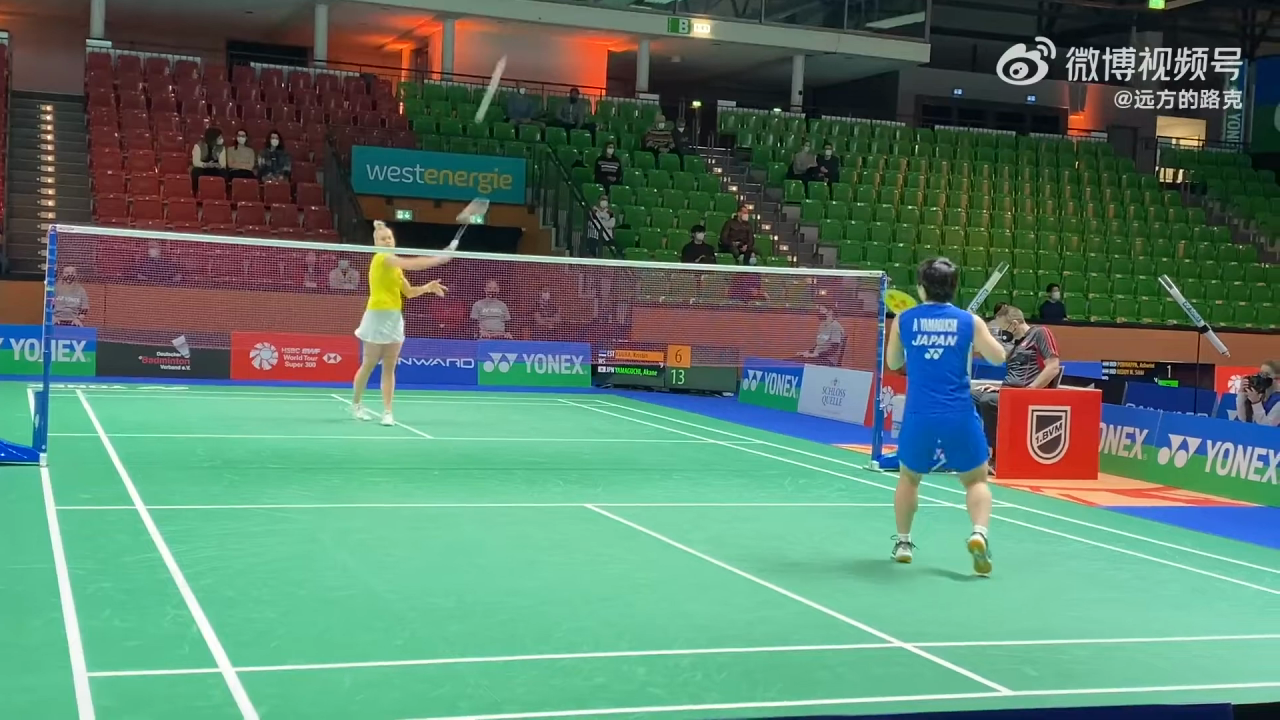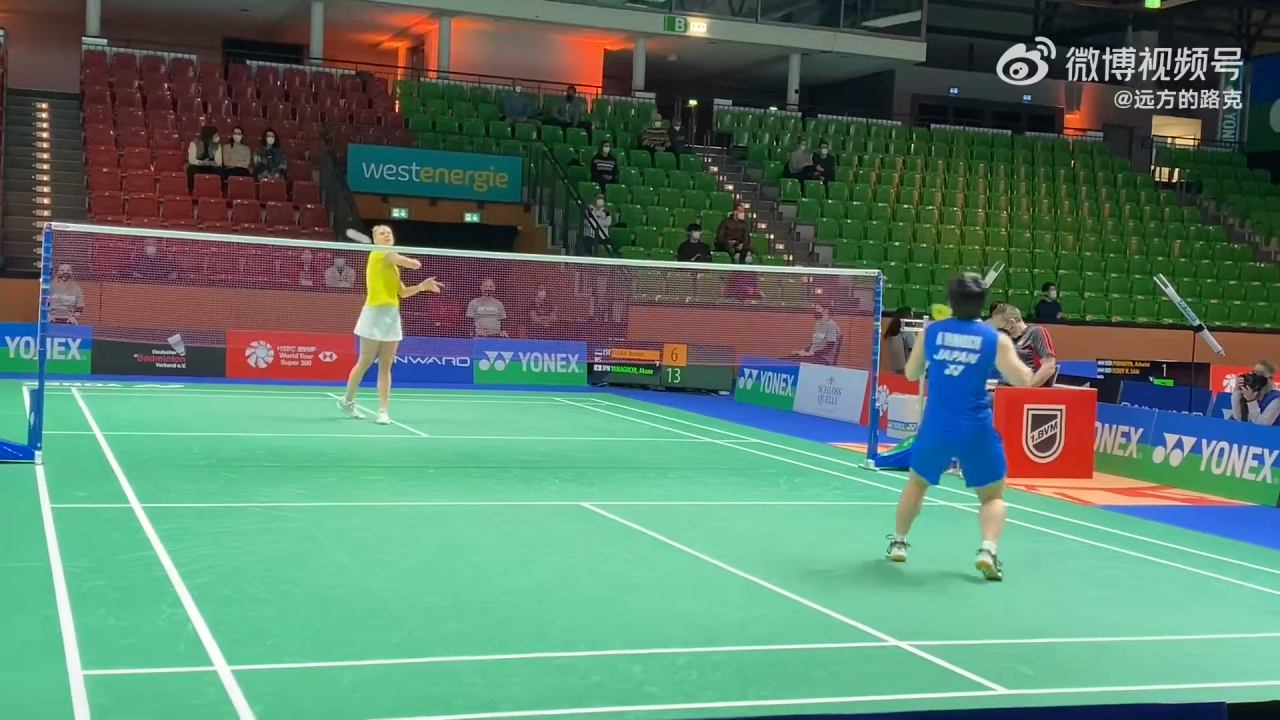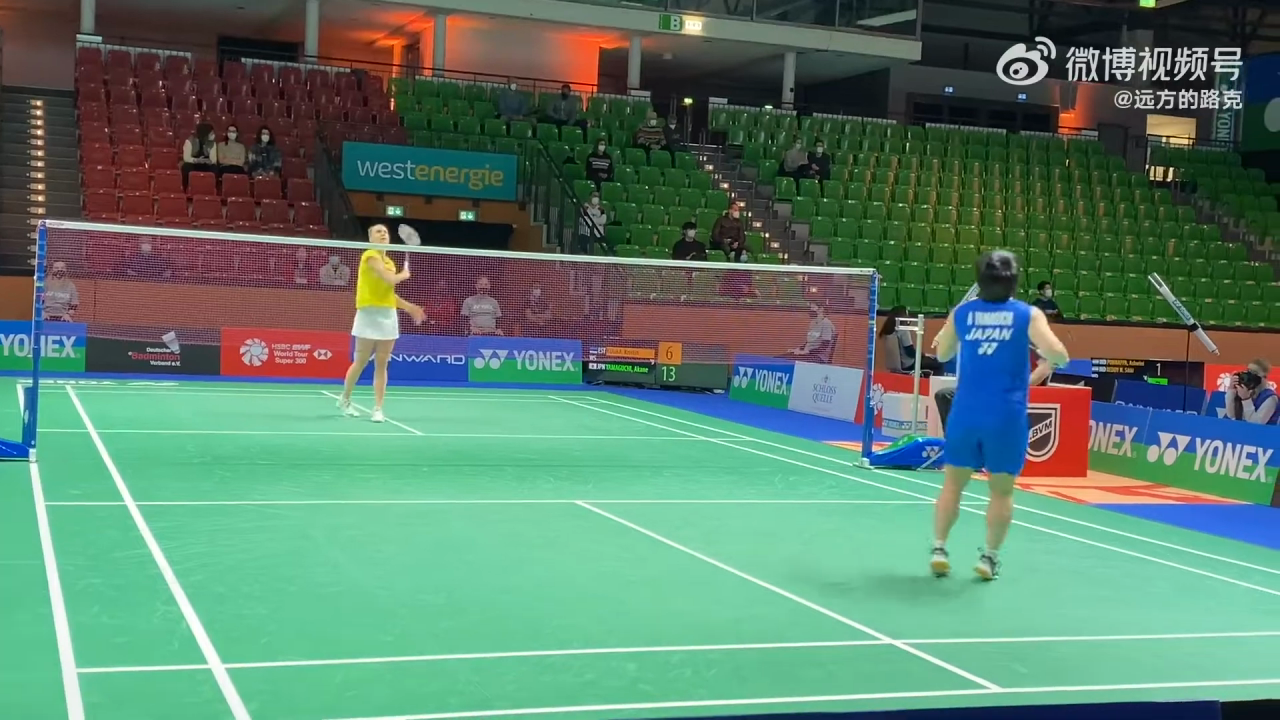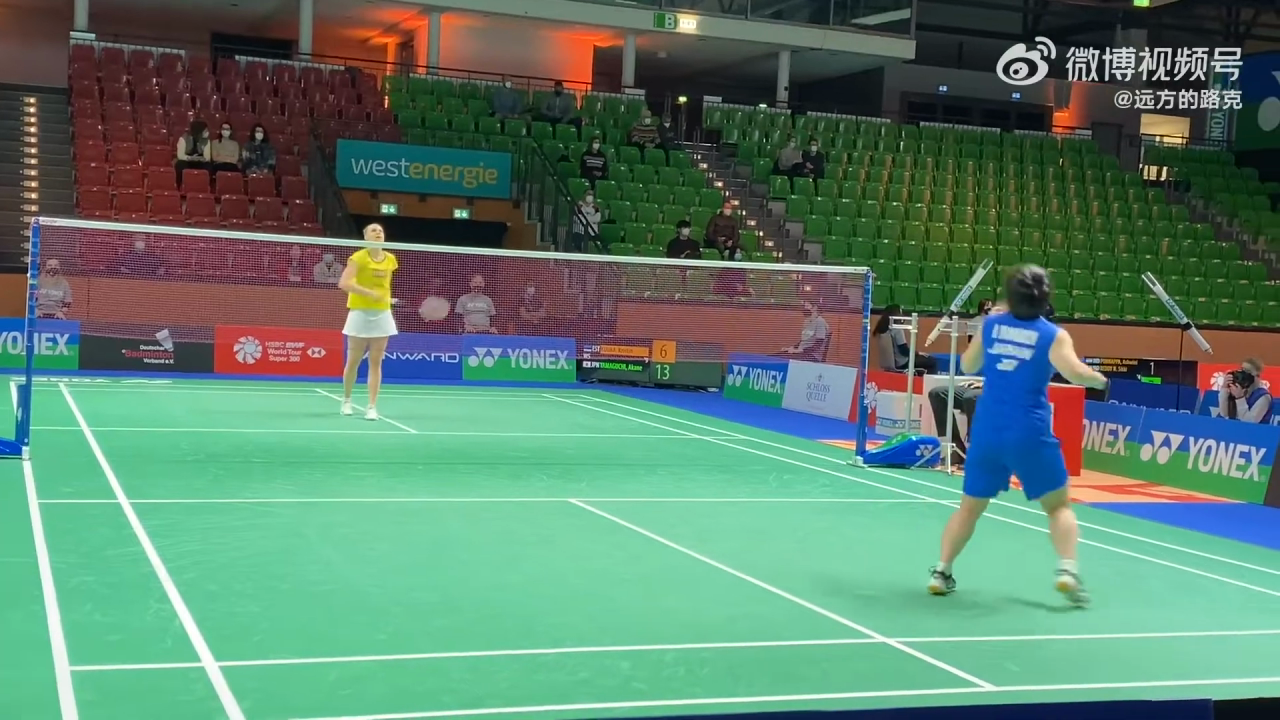
dt=0.2s
person 1, frame 1
left shoulder: (905, 319)
right shoulder: (969, 321)
left elbow: (893, 363)
right elbow: (998, 356)
right wrist: (977, 340)
left hip: (919, 413)
right hip: (958, 414)
left knee: (909, 478)
right knee: (977, 480)
left ankle: (903, 542)
right ankle: (978, 534)
person 1, frame 2
left shoulder: (931, 331)
right shoulder: (995, 338)
left elbow: (911, 374)
right elbow: (1021, 380)
right wrist: (1026, 372)
left hip: (935, 428)
right hip: (976, 430)
left knee: (916, 485)
right knee: (993, 497)
left ankle: (898, 542)
right ankle: (987, 552)
person 1, frame 3
left shoulder: (961, 312)
right shoulder: (1028, 315)
left elbow: (942, 352)
right elbow: (1054, 352)
right wrist: (1059, 359)
left hip: (966, 412)
right hip: (1007, 416)
left knee: (953, 483)
right knee: (1002, 491)
left ankle: (939, 549)
right ankle: (988, 556)
person 1, frame 4
left shoulder: (991, 325)
right shoulder: (1051, 334)
left elbow: (968, 366)
right elbow: (1076, 374)
right wrist: (1098, 379)
left hip: (987, 432)
right hip: (1030, 434)
left knee: (970, 510)
right knee: (1060, 508)
left ankle: (941, 572)
right ankle: (1067, 571)
person 2, frame 1
left shoulder: (397, 265)
right shoulder: (382, 258)
left elbow: (409, 292)
right elbow: (412, 264)
left wrist: (429, 286)
right wrist: (436, 260)
left hip: (394, 318)
right hip: (378, 317)
left knee: (389, 367)
right knee: (369, 365)
left ankle: (387, 412)
right ankle: (356, 403)
person 2, frame 2
left shoulder: (390, 261)
right shoulder: (379, 254)
left elbow: (403, 292)
right elbow: (415, 264)
left wrist: (423, 285)
right wrist: (405, 260)
left hip: (392, 314)
right hip: (376, 313)
left knee: (386, 365)
right knee: (365, 362)
left ankle: (383, 411)
right ankle: (347, 400)
person 2, frame 3
left shoulder: (389, 262)
right shoulder: (370, 256)
right elbow: (389, 280)
left wrist: (409, 307)
right wrist: (404, 275)
left hip: (389, 315)
right hip: (369, 313)
left knee: (382, 363)
right knee: (360, 361)
left ankle: (378, 408)
right ankle: (345, 399)
person 2, frame 4
left shoulder: (390, 259)
right shoulder: (358, 257)
right elbow: (344, 283)
left wrist: (386, 301)
right wrist: (369, 293)
left hip: (382, 314)
right hip: (360, 314)
left knee: (376, 361)
right knee: (353, 361)
left ankle: (372, 406)
right ankle: (347, 400)
